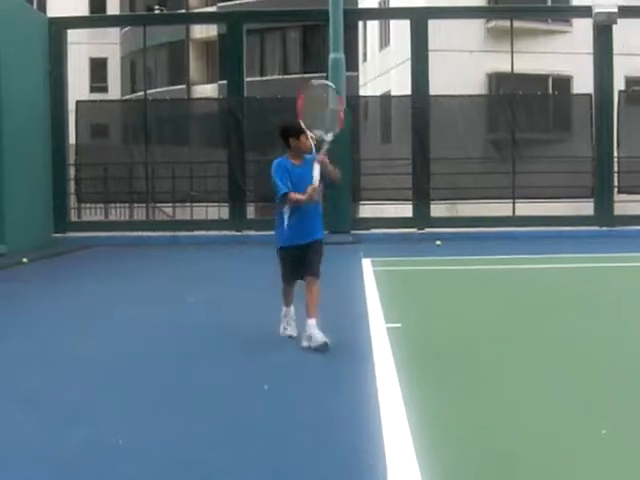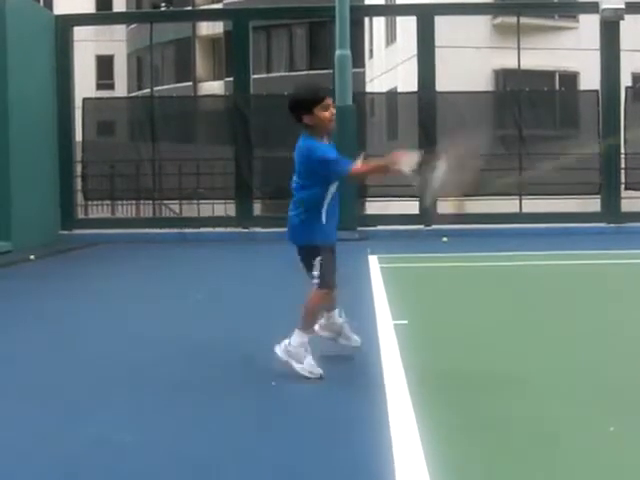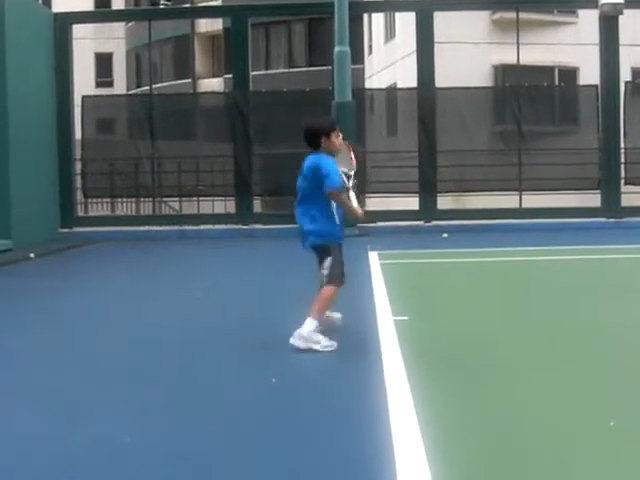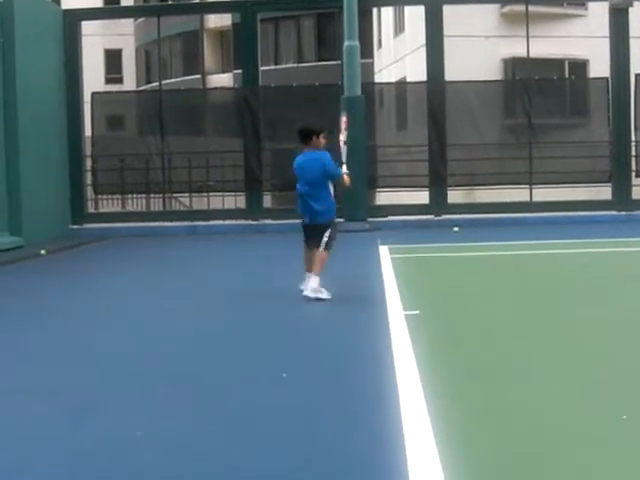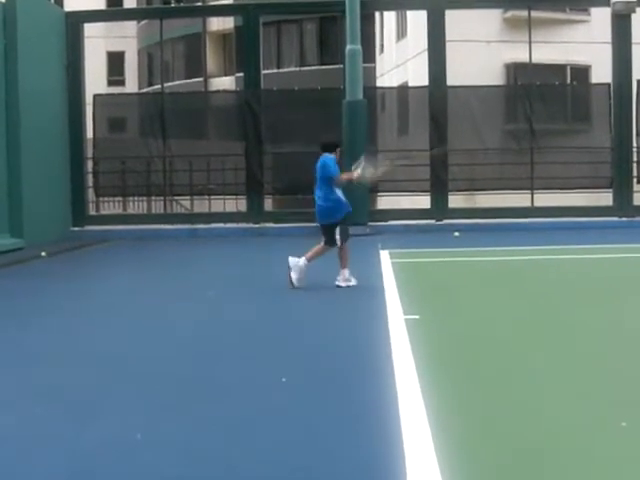
dt=1s
person 1, frame 1
left shoulder: (313, 161)
right shoulder: (280, 165)
left elbow: (336, 179)
right elbow: (287, 196)
left wrist: (324, 163)
right wrist: (304, 198)
left hip: (313, 231)
right hip: (289, 233)
left knee: (312, 276)
right knee: (289, 278)
left ankle: (311, 329)
right ankle: (287, 313)
person 1, frame 2
left shoulder: (315, 142)
right shoulder: (315, 149)
right elbow: (352, 171)
left wrist: (370, 165)
right wrist: (384, 165)
left hip: (320, 223)
right hip: (312, 226)
left knee: (328, 278)
right knee: (323, 283)
left ankle: (332, 320)
right ankle: (296, 345)
person 1, frame 3
left shoulder: (309, 163)
right shoulder: (327, 163)
left elbow: (303, 194)
right elbow: (335, 191)
right wrist: (353, 209)
left hip: (313, 227)
right hip: (324, 229)
left knee: (332, 275)
right knee: (333, 280)
left ankle: (322, 313)
right ankle: (309, 330)
person 1, frame 4
left shoulder: (298, 162)
right shoulder: (323, 157)
right elbow: (338, 178)
left wrist: (340, 174)
right wrist: (344, 175)
left hip: (306, 211)
right hip: (324, 211)
left knee: (310, 246)
right knee: (324, 247)
left ankle: (308, 282)
right ankle: (314, 284)
person 1, frame 5
left shoulder: (325, 161)
right shoulder: (328, 159)
right elbow: (338, 180)
left wrist: (348, 176)
right wrist: (352, 176)
left hip: (329, 209)
right hip: (333, 209)
left knee: (329, 243)
right knee: (342, 242)
left ankle: (299, 263)
right ankle: (344, 276)
